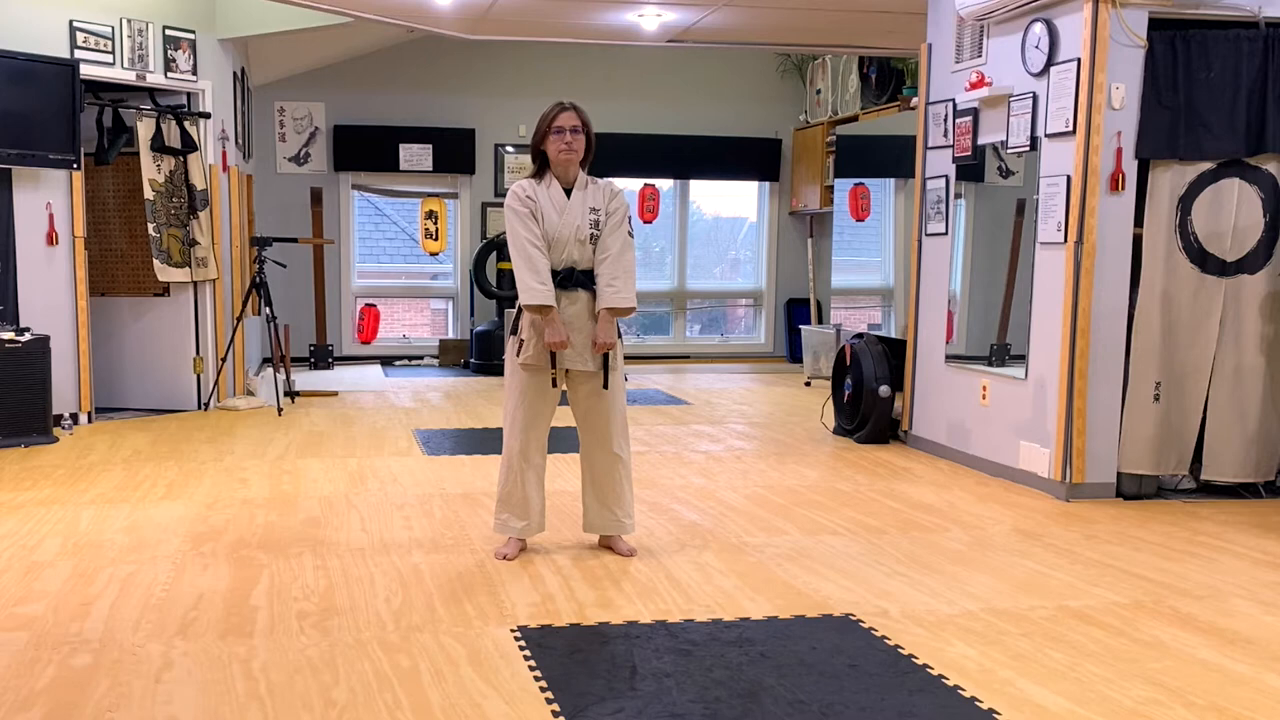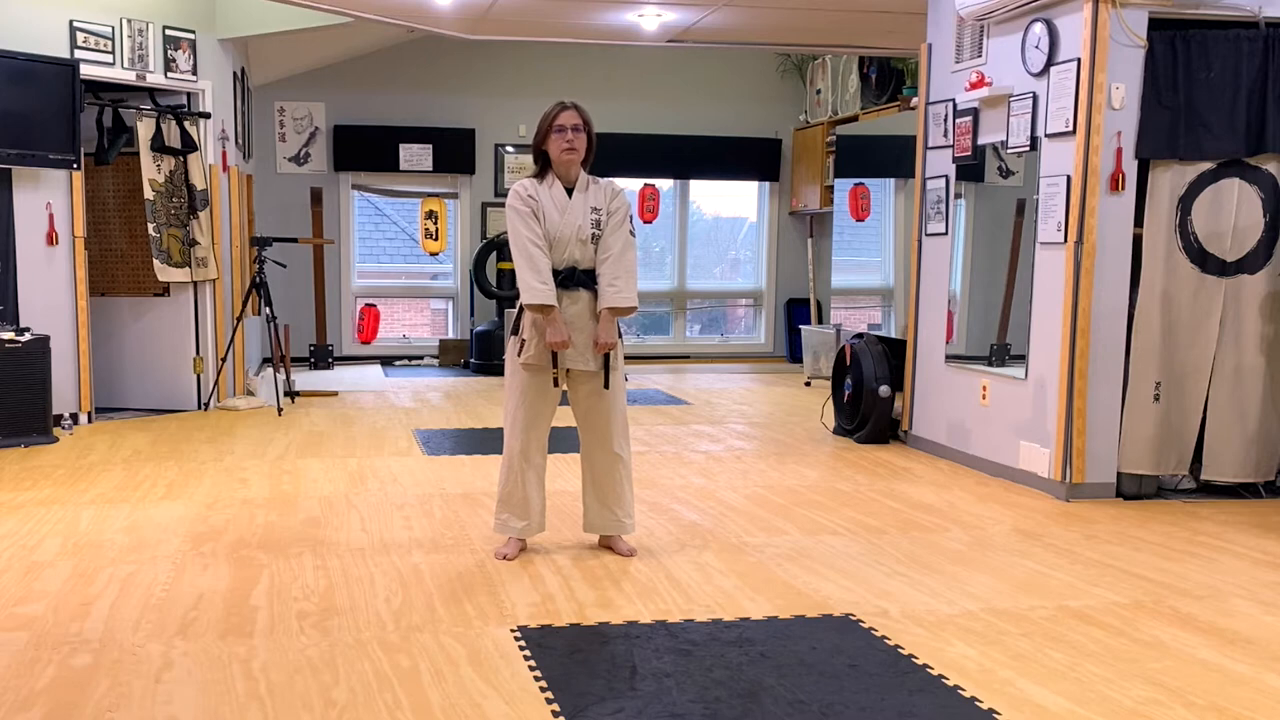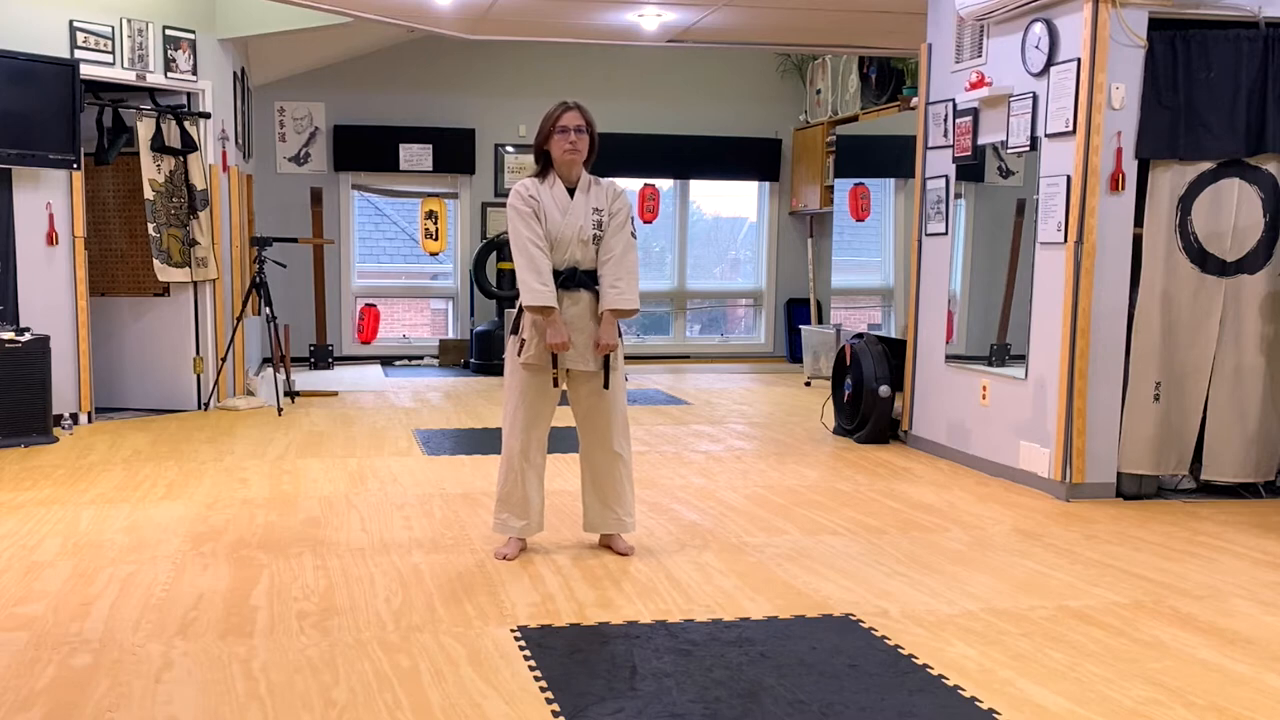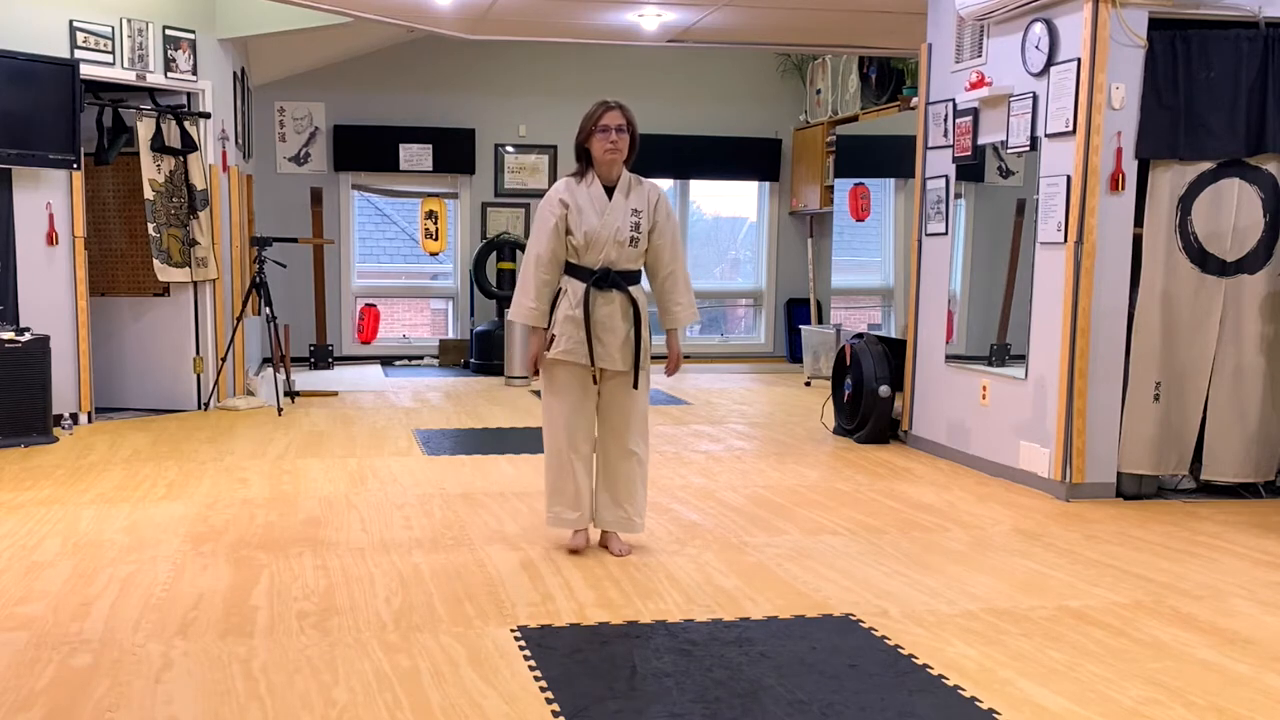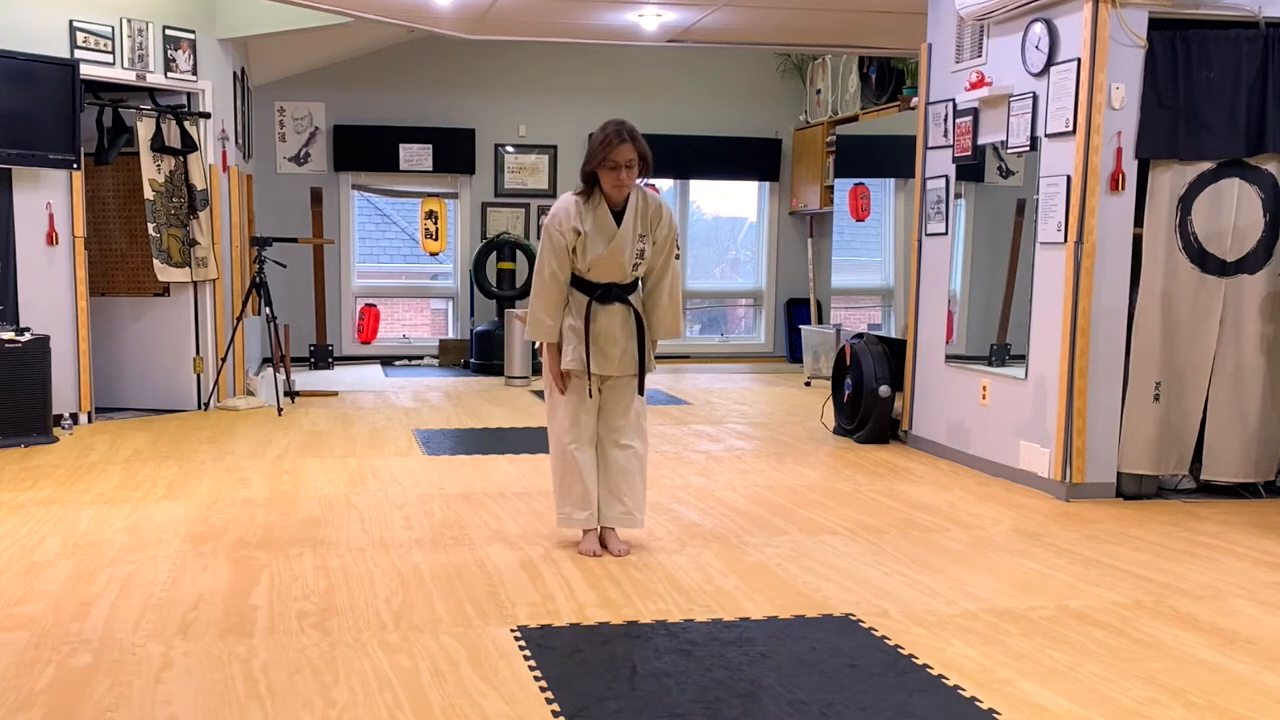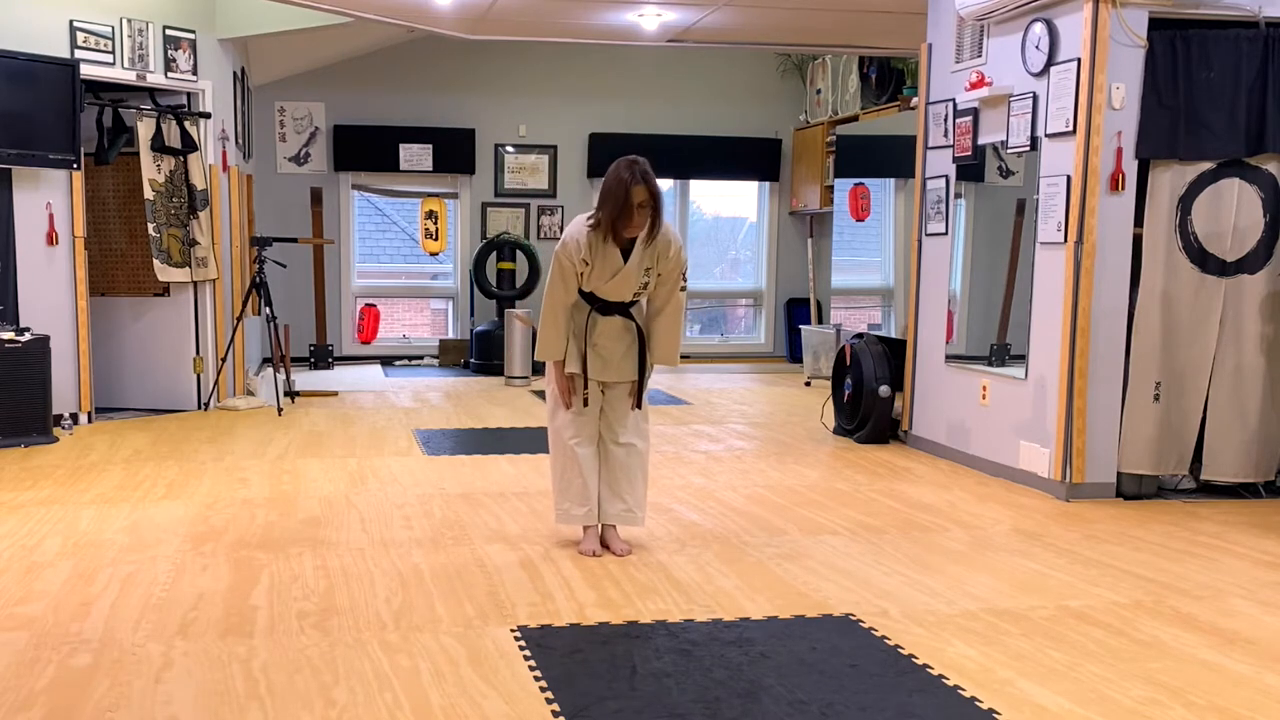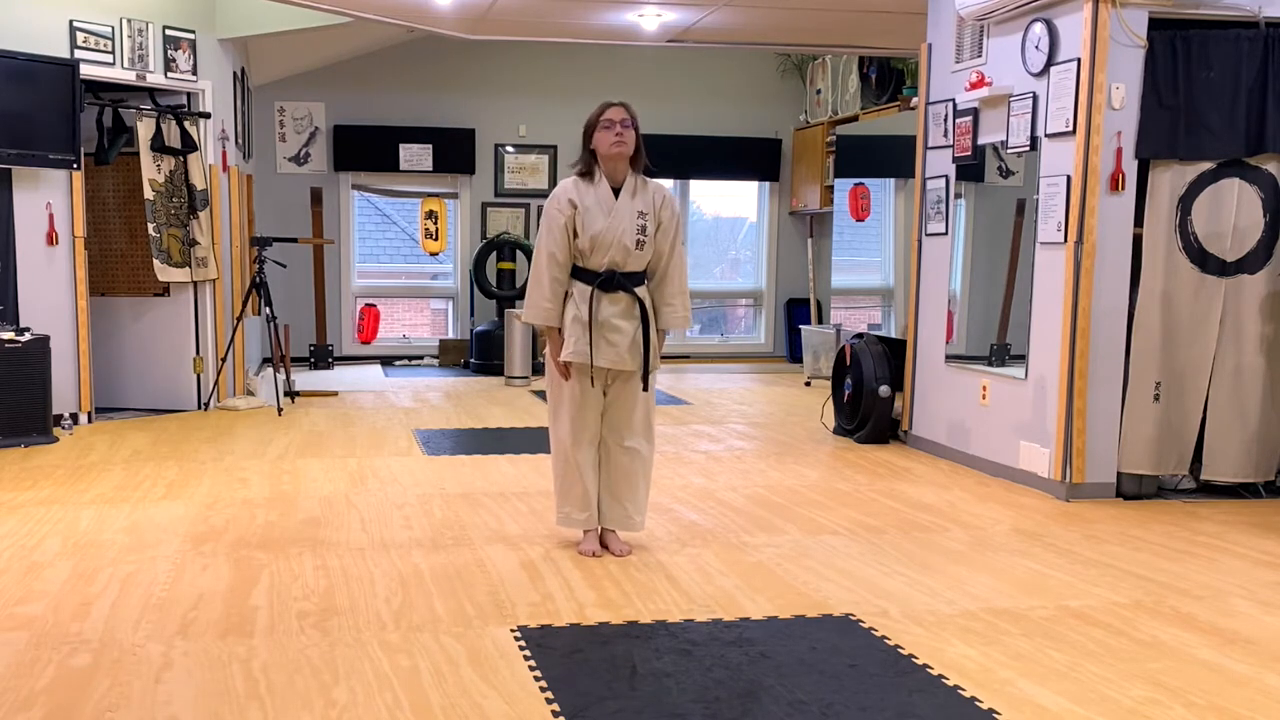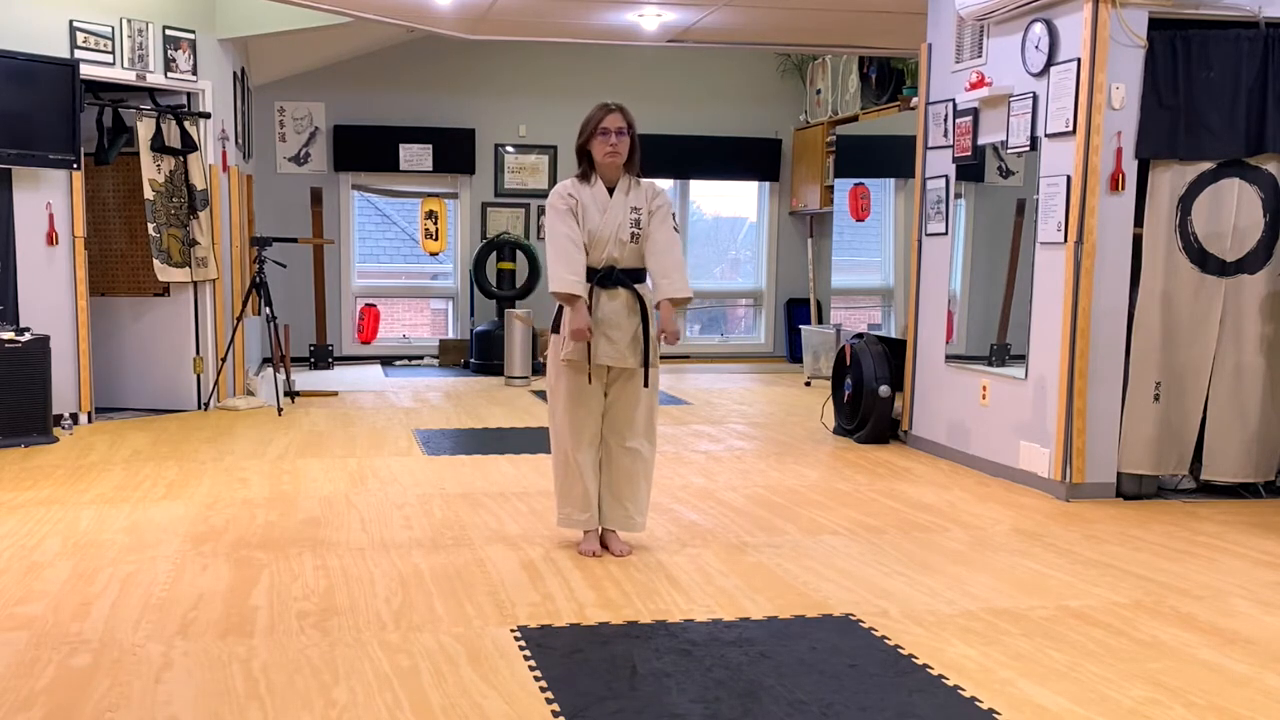
dt=0.7s
person 1, frame 1
left shoulder: (608, 197)
right shoulder: (524, 195)
left elbow: (615, 261)
right elbow: (530, 261)
left wrist: (606, 322)
right wrist: (551, 321)
left hip: (594, 318)
right hip: (539, 318)
left knee: (606, 430)
right knee: (524, 431)
left ankle: (609, 527)
right ankle: (518, 529)
person 1, frame 2
left shoulder: (610, 196)
right shoulder: (525, 194)
left elbow: (616, 261)
right elbow: (532, 261)
left wrist: (607, 321)
right wrist: (552, 321)
left hip: (595, 318)
right hip: (539, 319)
left knee: (606, 430)
right knee: (525, 431)
left ankle: (609, 527)
right ankle: (518, 529)
person 1, frame 3
left shoulder: (611, 196)
right shoulder: (527, 194)
left elbow: (619, 260)
right elbow: (532, 260)
left wrist: (610, 320)
right wrist: (552, 320)
left hip: (595, 318)
right hip: (540, 320)
left knee: (607, 431)
right knee: (524, 430)
left ankle: (608, 526)
right ankle: (517, 529)
person 1, frame 4
left shoulder: (651, 198)
right shoulder: (564, 194)
left elbow: (669, 266)
right elbow: (541, 263)
left wrist: (673, 334)
right wrist: (536, 331)
left hip: (626, 319)
right hip: (573, 317)
left knee: (626, 432)
right knee: (569, 429)
left ankle: (612, 526)
right ankle: (576, 521)
person 1, frame 5
left shoulder: (657, 213)
right shoulder: (567, 211)
left elbow: (660, 281)
right elbow: (550, 283)
left wrist: (651, 342)
right wrist: (551, 346)
left hip: (625, 327)
right hip: (576, 327)
left knee: (624, 430)
right knee: (574, 429)
left ankle: (611, 524)
right ankle: (587, 524)
person 1, frame 6
left shoulder: (667, 245)
right shoulder: (578, 239)
left elbow: (664, 309)
right elbow: (558, 304)
left wrist: (647, 367)
right wrist: (559, 365)
left hip: (627, 337)
right hip: (577, 335)
left knee: (626, 431)
right knee: (575, 429)
left ankle: (611, 524)
right ankle: (588, 525)
person 1, frame 7
left shoulder: (658, 199)
right shoulder: (569, 194)
left elbow: (668, 270)
right elbow: (550, 266)
left wrist: (661, 333)
right wrist: (552, 333)
left hip: (633, 322)
right hip: (580, 320)
left knee: (629, 433)
right knee: (578, 431)
left ankle: (613, 525)
right ankle: (587, 525)
person 1, frame 8
left shoulder: (652, 197)
right shoulder: (567, 194)
left elbow: (665, 251)
right elbow: (564, 253)
left wrist: (666, 308)
right wrist: (576, 309)
left hip: (634, 318)
right hip: (582, 316)
left knee: (630, 433)
right knee: (578, 430)
left ankle: (613, 525)
right ankle: (588, 525)
